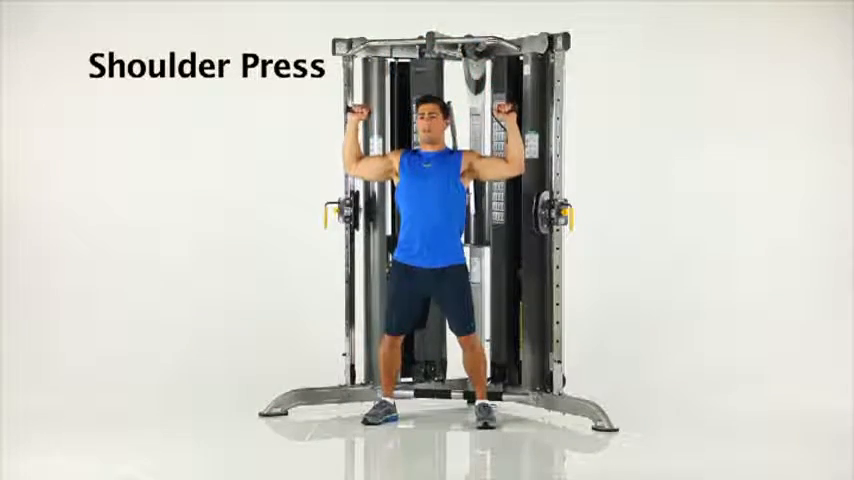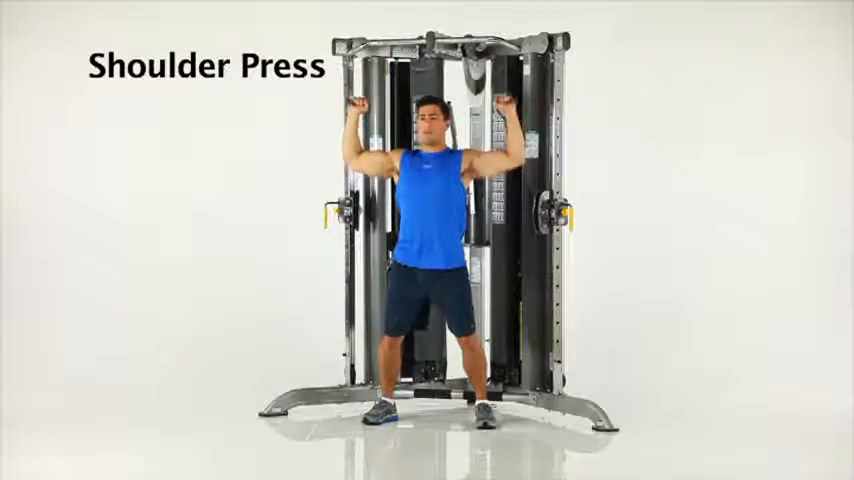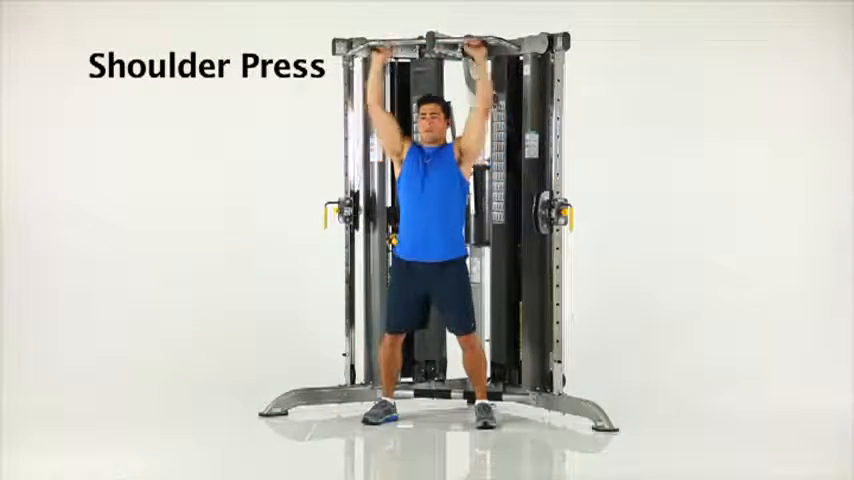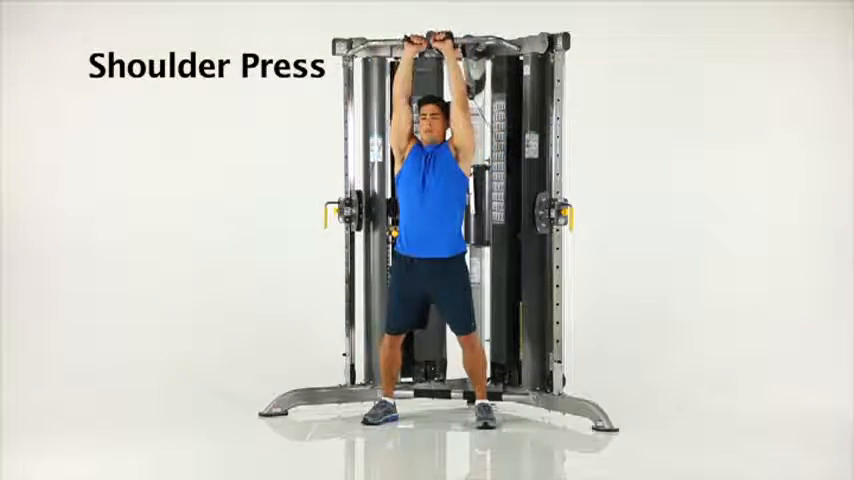
dt=0.4s
person 1, frame 1
left shoulder: (464, 161)
right shoulder: (398, 161)
left elbow: (515, 167)
right elbow: (352, 166)
left wrist: (511, 124)
right wrist: (353, 123)
left hip: (451, 267)
right hip: (407, 266)
left knee: (468, 337)
right knee: (391, 336)
left ankle: (482, 403)
right ankle: (387, 402)
person 1, frame 2
left shoulder: (464, 162)
right shoulder: (400, 161)
left elbow: (514, 157)
right elbow: (353, 158)
left wrist: (509, 113)
right wrist: (355, 115)
left hip: (450, 267)
right hip: (406, 266)
left knee: (468, 338)
right knee: (391, 337)
left ankle: (482, 403)
right ankle: (386, 402)
person 1, frame 3
left shoulder: (460, 154)
right shoulder: (403, 153)
left elbow: (482, 108)
right elbow: (376, 109)
left wrist: (481, 61)
right wrist: (377, 63)
left hip: (449, 264)
right hip: (406, 263)
left knee: (468, 337)
right knee: (392, 335)
left ankle: (482, 402)
right ankle: (387, 402)
person 1, frame 4
left shoulder: (458, 153)
right shoulder: (405, 151)
left elbow: (460, 102)
right elbow: (399, 100)
left wrist: (449, 52)
right wrist: (408, 54)
left hip: (449, 263)
right hip: (407, 262)
left knee: (467, 336)
right knee: (392, 335)
left ankle: (482, 402)
right ankle: (387, 402)
